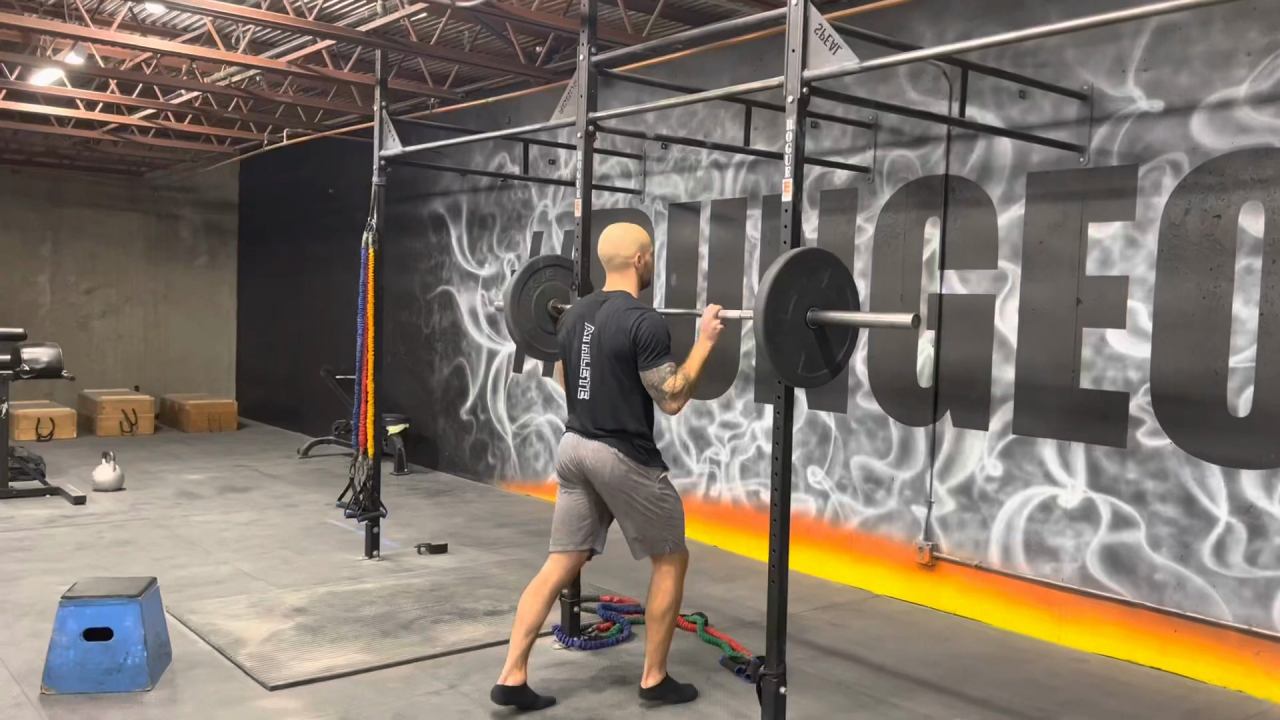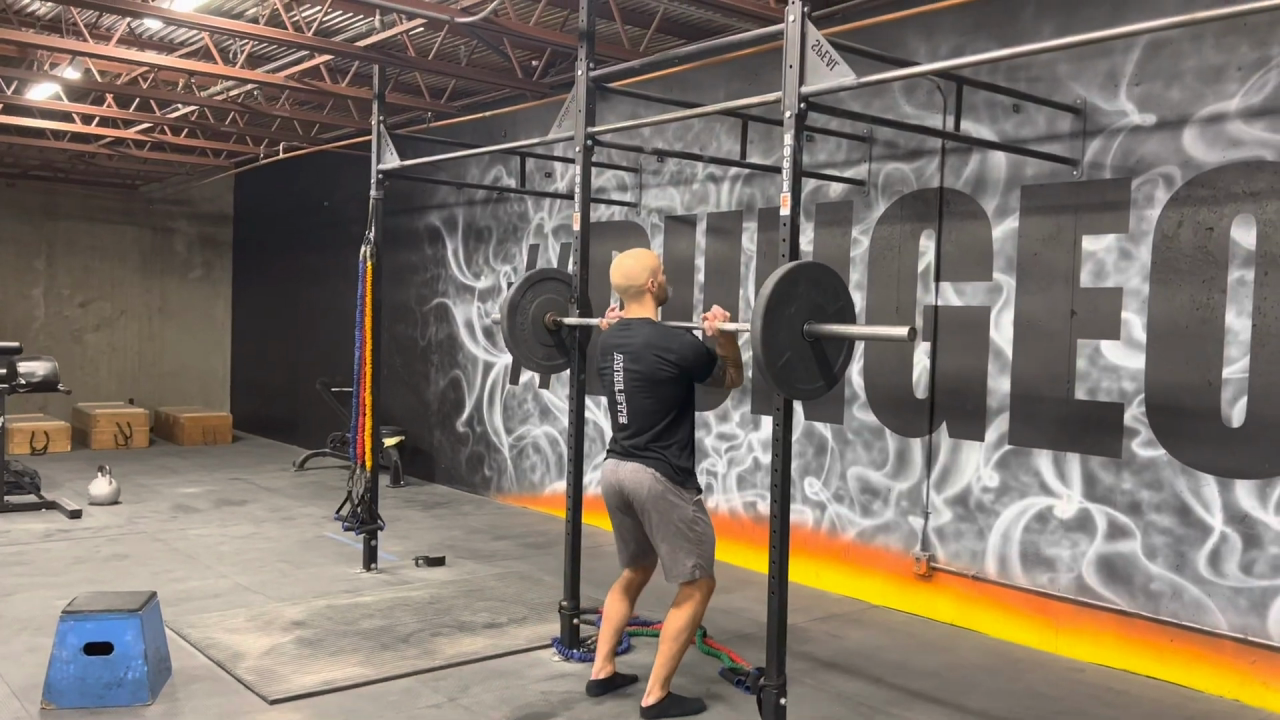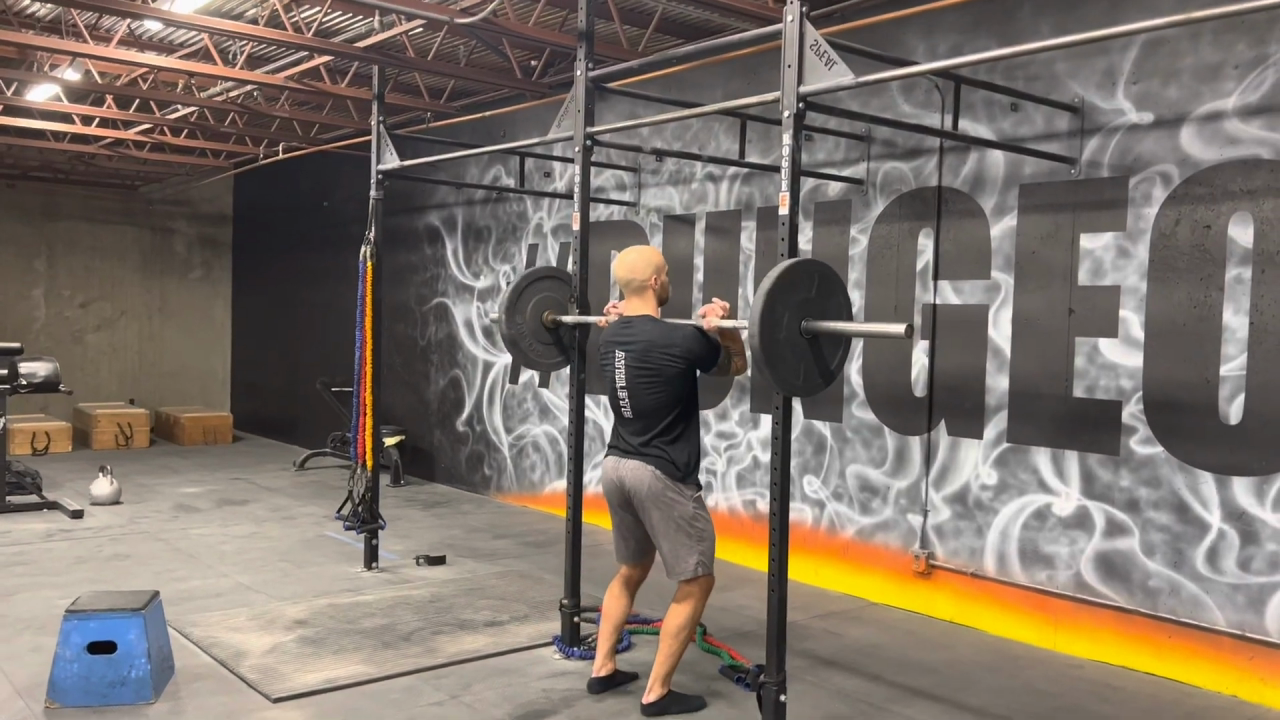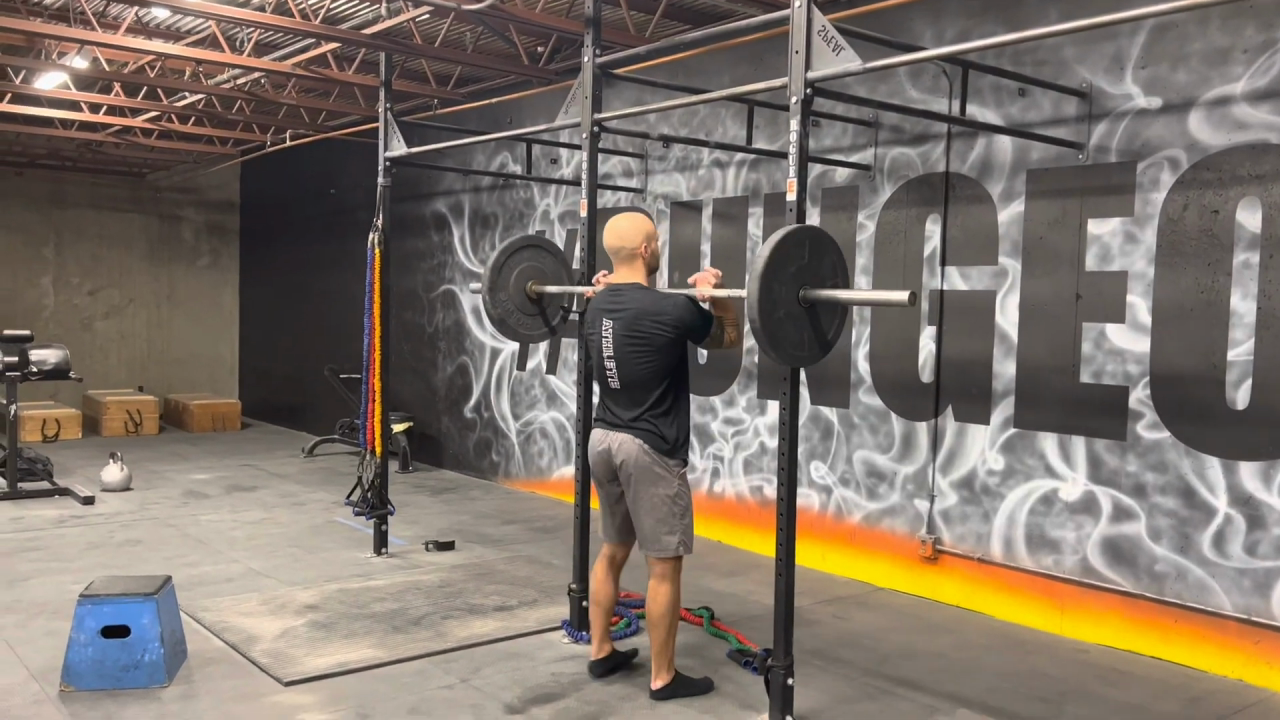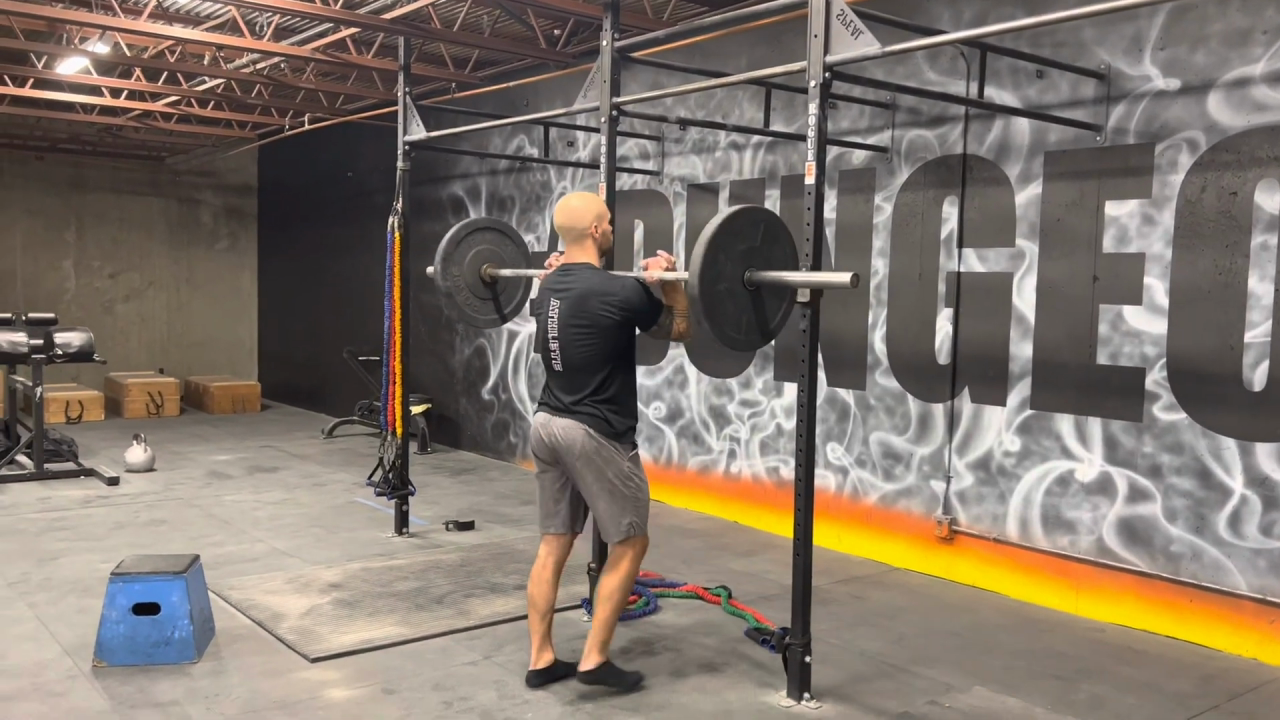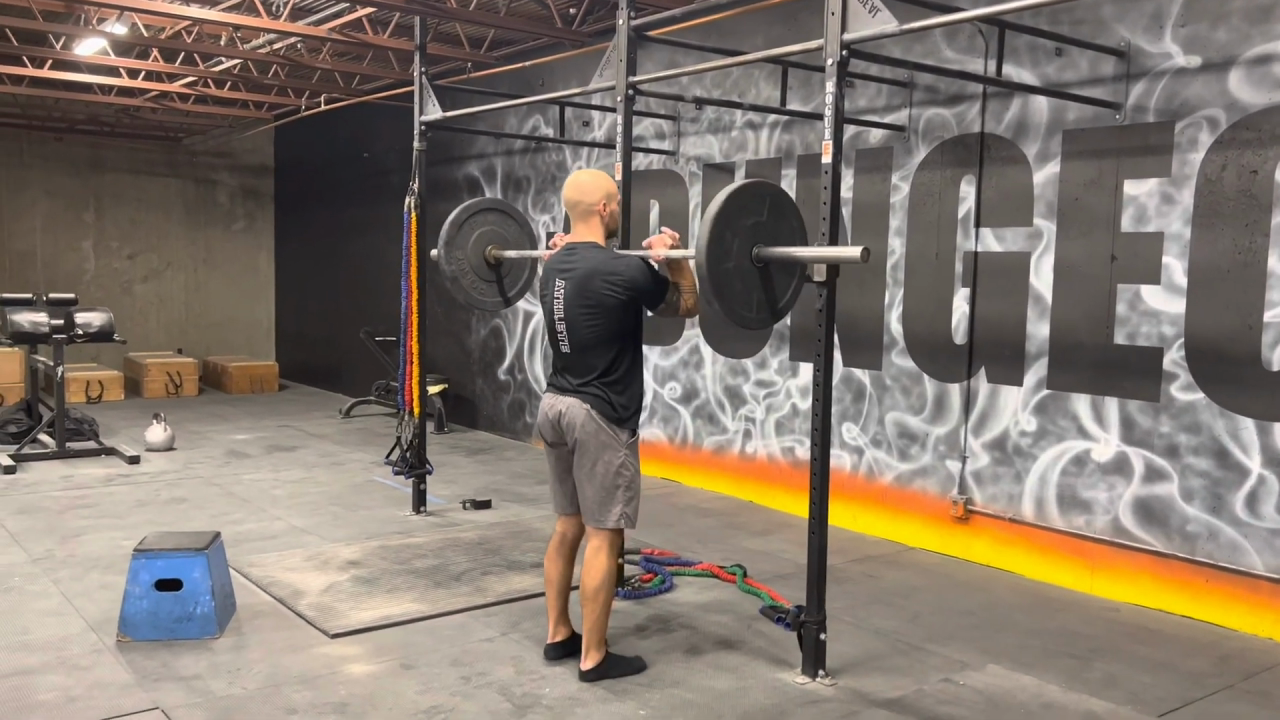
dt=0.7s
person 1, frame 1
left shoulder: (574, 313)
right shoulder: (644, 322)
right elbow: (672, 399)
right wrist: (705, 341)
left hip: (574, 448)
right hip: (624, 457)
left knee: (560, 565)
right knee: (671, 560)
left ankle: (512, 677)
right ankle: (654, 678)
person 1, frame 2
left shoulder: (609, 340)
right shoulder: (677, 344)
right elbow: (733, 379)
right wrist: (723, 337)
left hip: (614, 470)
right hip: (660, 479)
left knee: (634, 572)
right knee: (696, 585)
left ankle: (602, 671)
person 1, frame 3
left shoulder: (611, 336)
right shoulder: (680, 339)
right elbow: (736, 366)
right wrist: (722, 328)
left hip: (616, 467)
right hip: (662, 476)
left knee: (631, 571)
right knee: (695, 583)
left ankle: (603, 668)
person 1, frame 4
left shoulder: (597, 305)
right shoulder: (672, 309)
right elbow: (729, 339)
right wrist: (717, 297)
left hip: (602, 439)
right hip: (650, 450)
left knee: (614, 549)
right knee: (664, 563)
left ankle: (602, 650)
right ankle: (664, 677)
person 1, frame 5
left shoulder: (549, 286)
right shoulder: (620, 291)
right elbow: (679, 329)
right wrist: (669, 282)
left hip: (547, 425)
right hip: (597, 435)
left knee: (552, 546)
right knee: (629, 546)
left ankle: (541, 659)
right ankle: (594, 659)
person 1, frame 6
left shoulder: (553, 266)
right shoulder: (625, 271)
right elbow: (687, 306)
right wrist: (673, 257)
left hip: (554, 406)
right hip: (600, 417)
left knee: (568, 527)
right knee: (604, 536)
left ankle: (558, 635)
right ankle: (594, 657)
